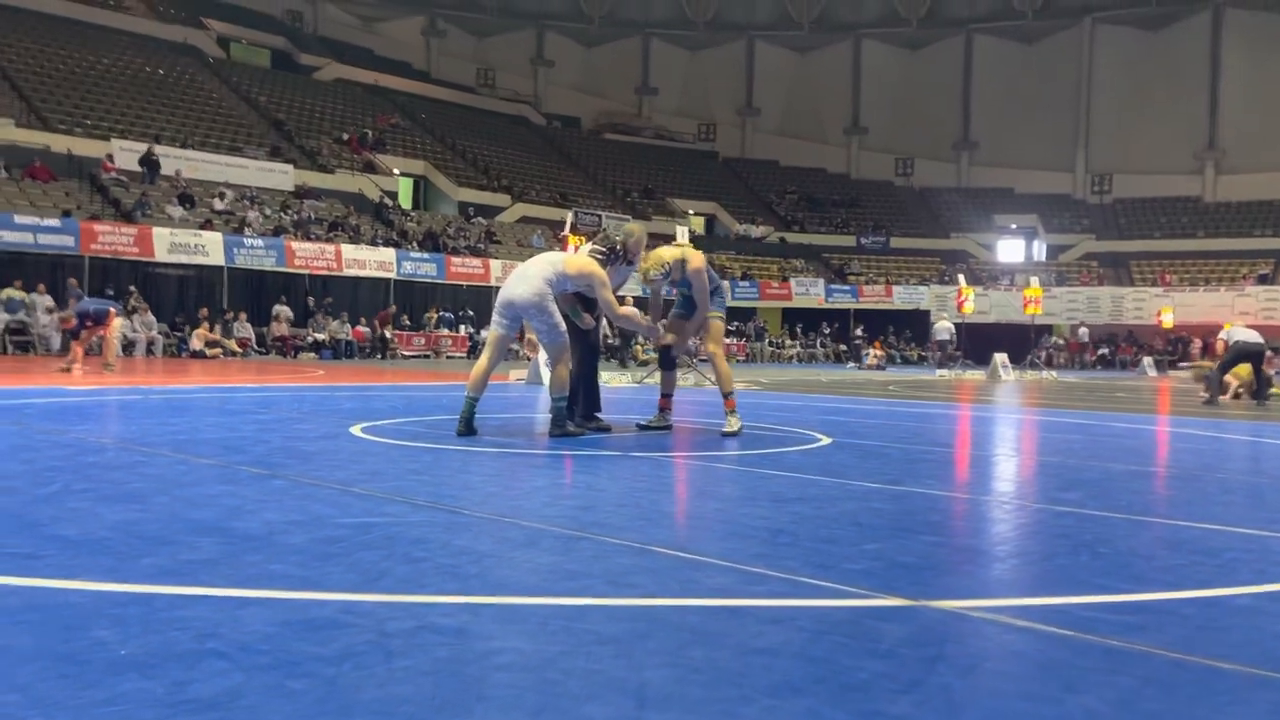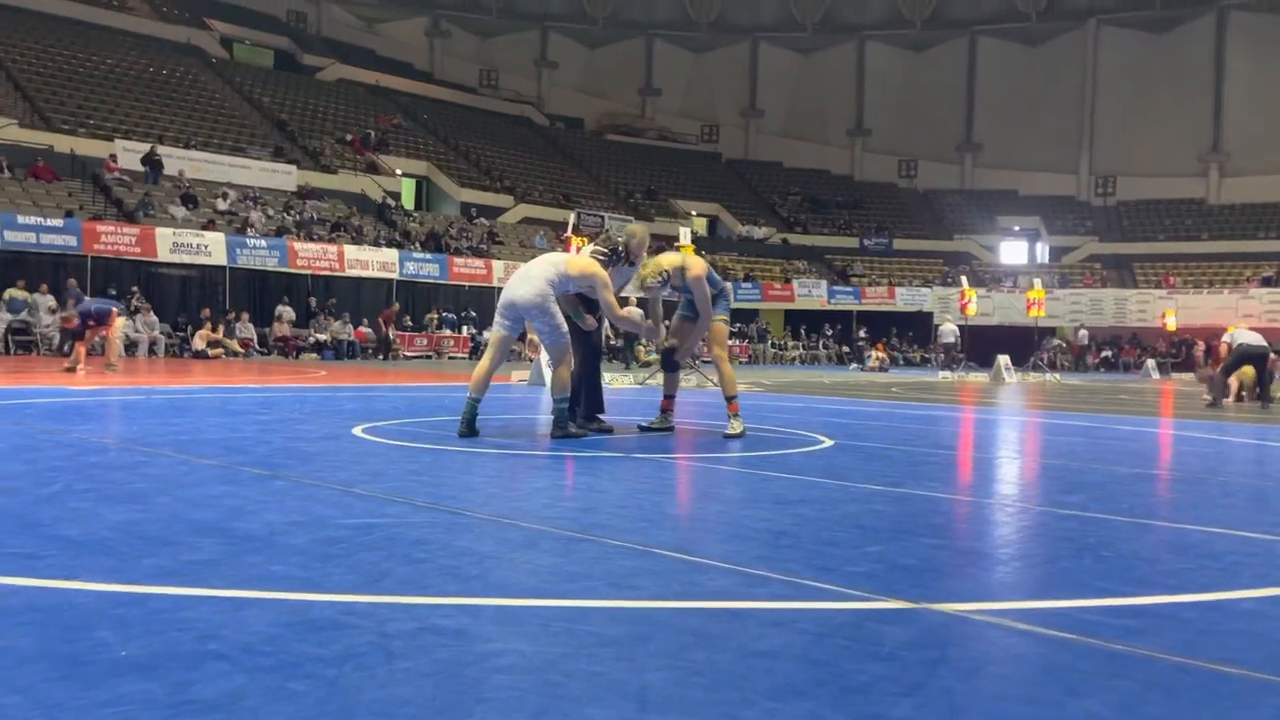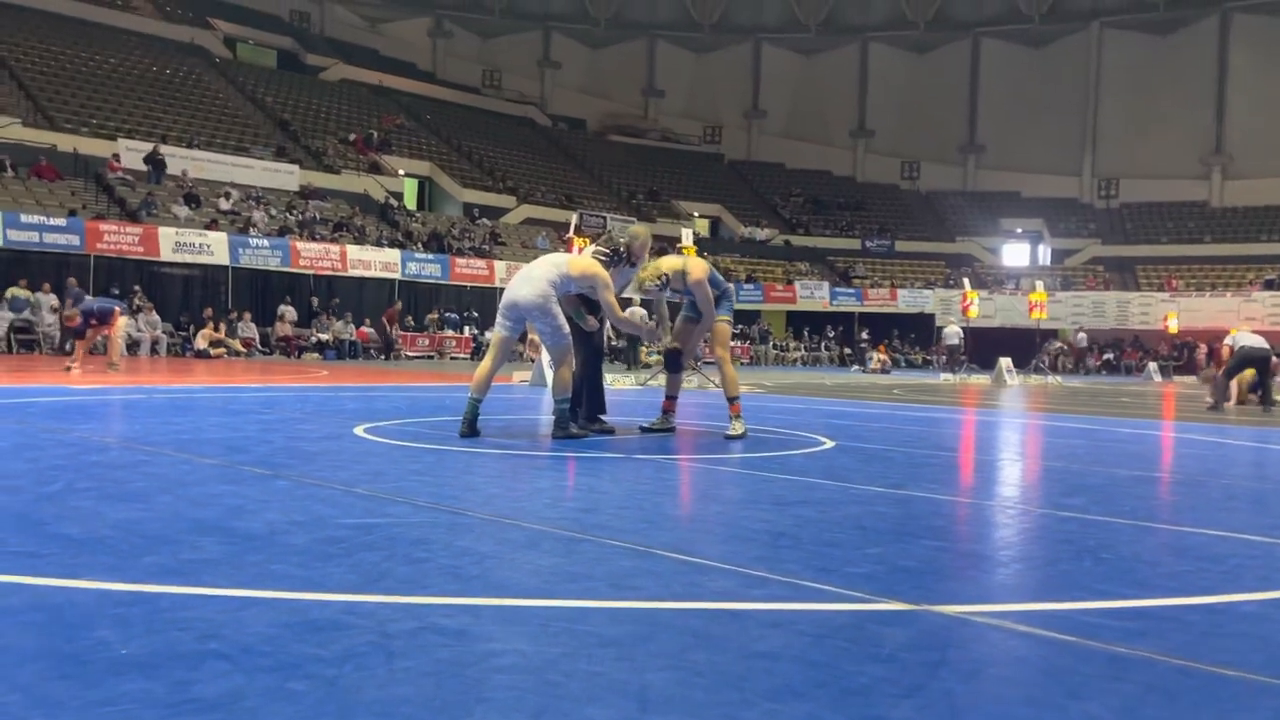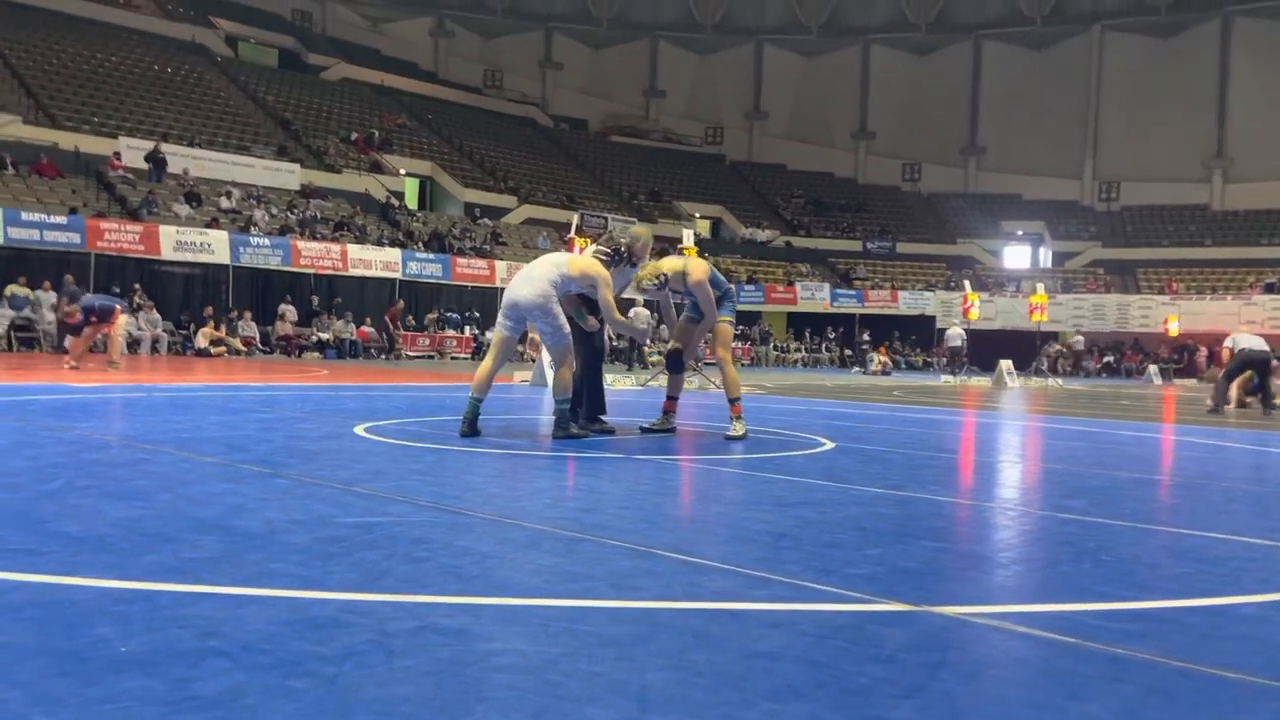
dt=0.1s
person 1, frame 1
left shoulder: (636, 258)
right shoulder: (594, 252)
left wrist: (599, 308)
right wrist: (579, 315)
left hip: (592, 300)
right hip: (570, 297)
left knee: (590, 353)
right knee: (585, 352)
left ankle: (568, 407)
right ankle: (585, 413)
person 1, frame 2
left shoulder: (639, 259)
right shoulder: (596, 253)
left wrist: (602, 309)
left hip: (594, 301)
right hip: (572, 299)
left knee: (592, 354)
right knee: (587, 353)
left ankle: (570, 409)
right ankle: (587, 414)
person 1, frame 3
left shoulder: (640, 259)
right shoulder: (597, 255)
left wrist: (604, 309)
left hip: (595, 302)
right hip: (574, 299)
left knee: (595, 354)
right knee: (589, 354)
left ankle: (571, 409)
right ankle: (589, 415)
person 1, frame 4
left shoulder: (640, 260)
right shoulder: (598, 255)
left hip: (596, 302)
right hip: (574, 300)
left knee: (594, 355)
right knee: (589, 354)
left ankle: (572, 409)
right ankle: (589, 415)
person 2, frame 1
left shoulder: (569, 259)
right shoulder: (596, 271)
right elbow: (617, 315)
right wrist: (645, 327)
left hip: (509, 288)
right hip: (533, 294)
left knee: (489, 357)
right knee: (560, 359)
left ankle: (465, 420)
right ankle: (559, 422)
person 2, frame 2
left shoulder: (571, 261)
right shoulder: (598, 272)
right elbow: (617, 317)
right wrist: (644, 328)
left hip: (511, 289)
right hip: (535, 296)
left knee: (491, 358)
right knee: (562, 360)
left ankle: (467, 421)
right ankle: (560, 424)
person 2, frame 3
left shoulder: (572, 260)
right shoulder: (599, 273)
right elbow: (617, 318)
right wrist: (645, 330)
left hip: (513, 289)
right hip: (537, 296)
left knee: (493, 357)
right knee: (563, 361)
left ankle: (469, 421)
right ankle: (561, 424)
person 2, frame 4
left shoulder: (572, 261)
right shoulder: (600, 273)
right elbow: (613, 320)
left wrist: (533, 331)
right wrist: (638, 332)
left hip: (514, 289)
right hip: (538, 296)
left knee: (494, 358)
right knee: (564, 361)
left ankle: (469, 420)
right ankle: (562, 424)
person 3, frame 1
left shoulder: (693, 265)
right shoulder: (653, 264)
left elbow: (703, 307)
right elbow: (655, 297)
left wrist: (684, 338)
left hip: (710, 296)
right hip: (685, 297)
left knee: (713, 351)
right knee: (666, 349)
left ankle: (732, 415)
right ankle: (664, 414)
person 3, frame 2
left shoulder: (694, 273)
right shoulder: (654, 270)
left elbow: (706, 315)
right elbow: (654, 303)
left wrist: (689, 346)
left hip: (715, 299)
right hip: (690, 300)
left knee: (717, 355)
right knee: (669, 351)
left ankle: (735, 418)
right ankle: (666, 416)
person 3, frame 3
left shoulder: (694, 276)
right shoulder: (656, 272)
left elbow: (709, 315)
right elbow: (659, 304)
left wrist: (692, 348)
left hip: (719, 300)
right hip: (694, 301)
left knee: (720, 356)
right knee: (673, 352)
left ankle: (737, 419)
right ankle: (667, 417)
person 3, frame 4
left shoulder: (695, 277)
right shoulder: (657, 273)
left elbow: (711, 315)
right elbow: (665, 306)
left wrist: (692, 345)
right wrist: (676, 336)
left hip: (721, 300)
right hip: (696, 301)
left knee: (722, 357)
right knee: (674, 354)
left ankle: (738, 420)
right ankle: (668, 417)
